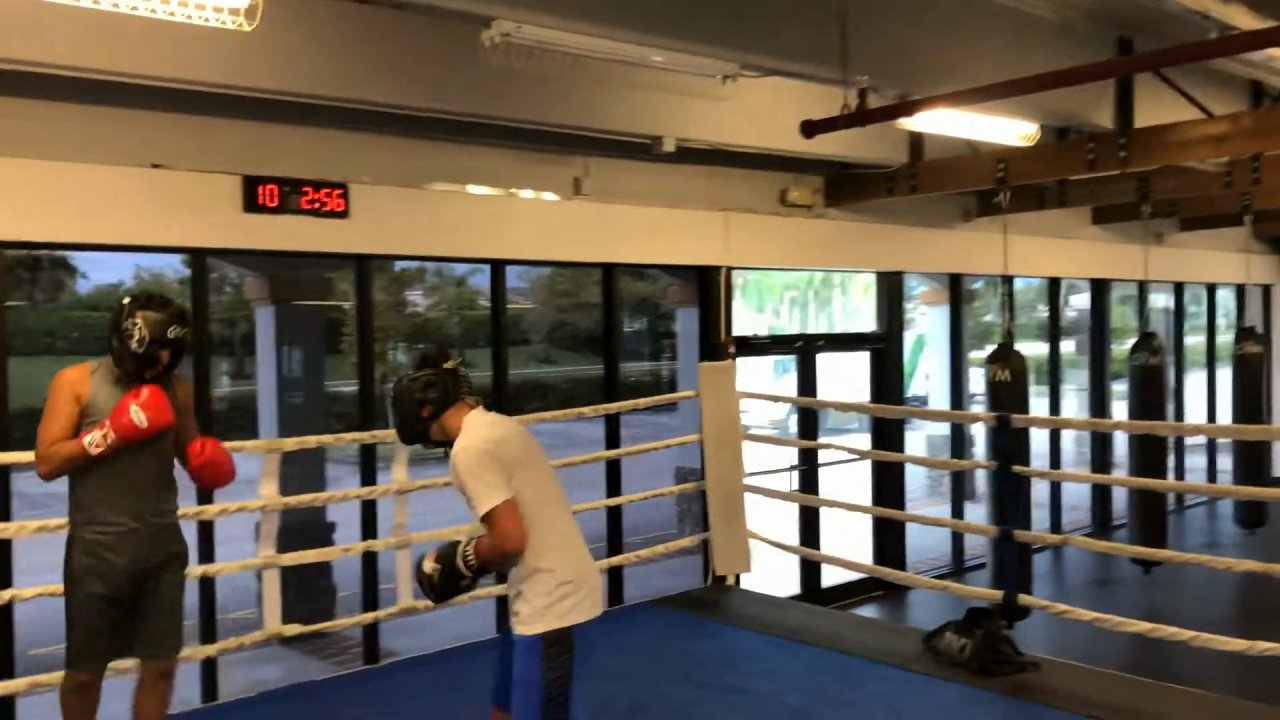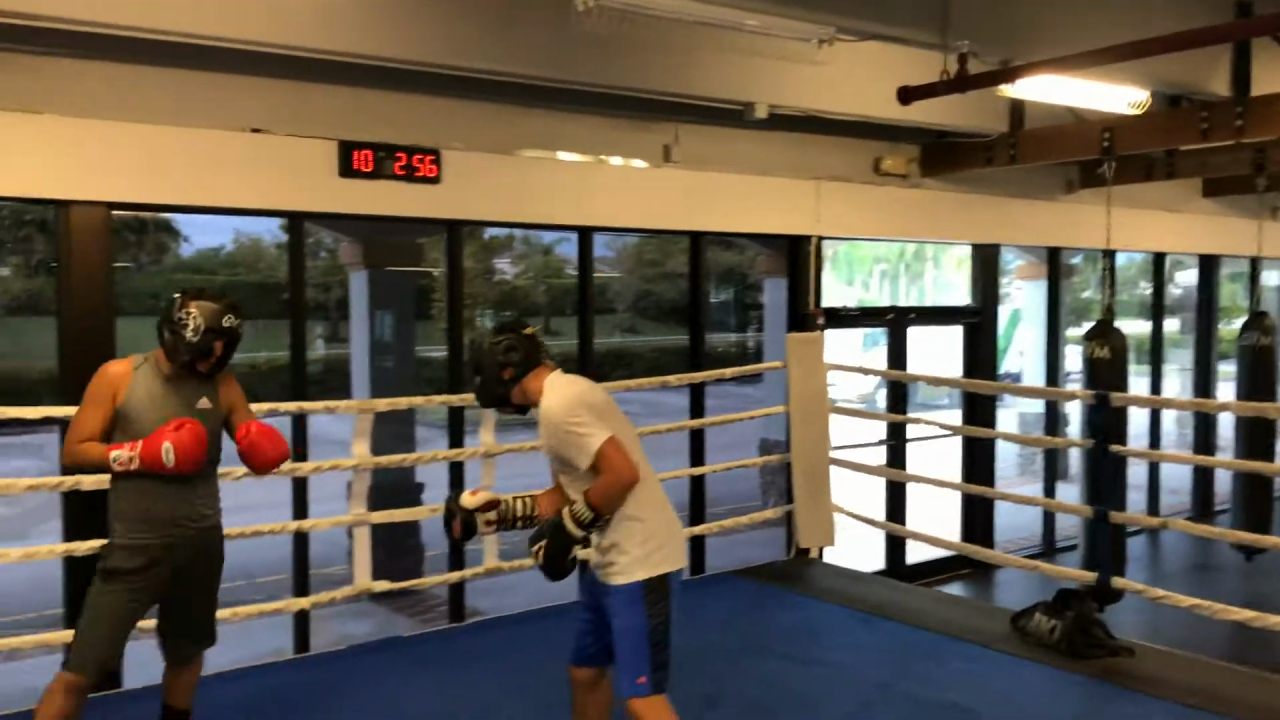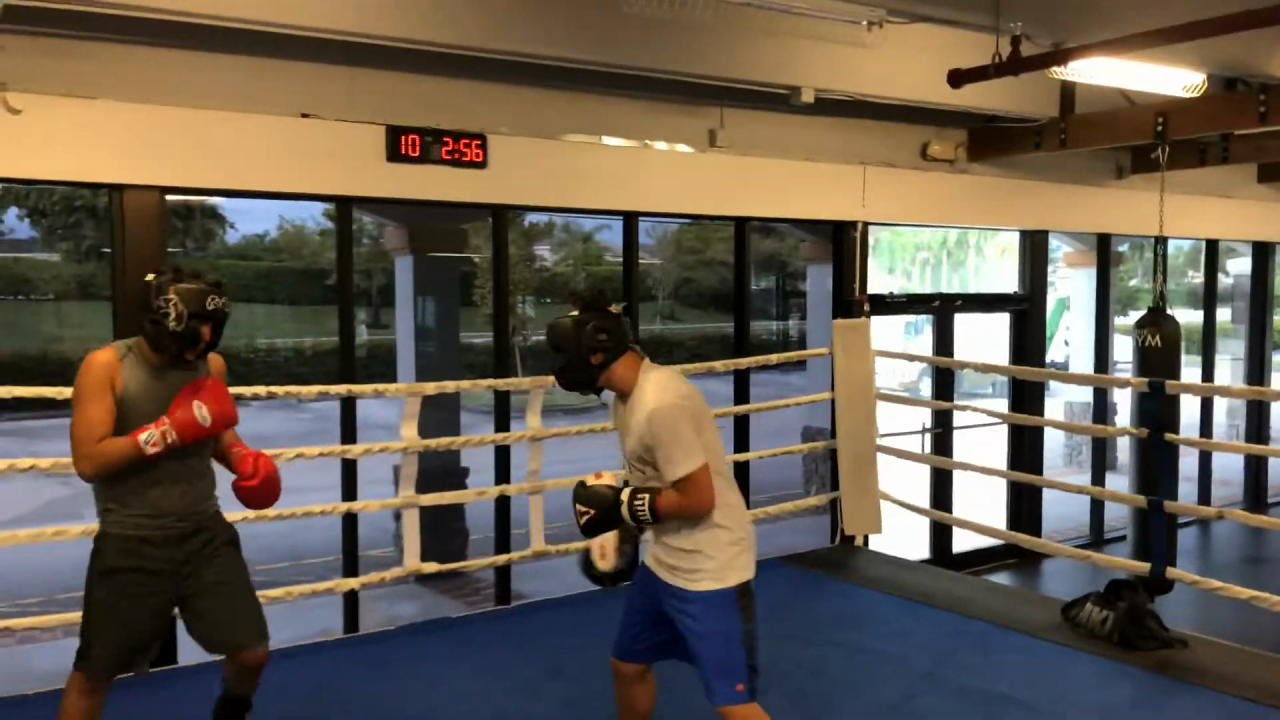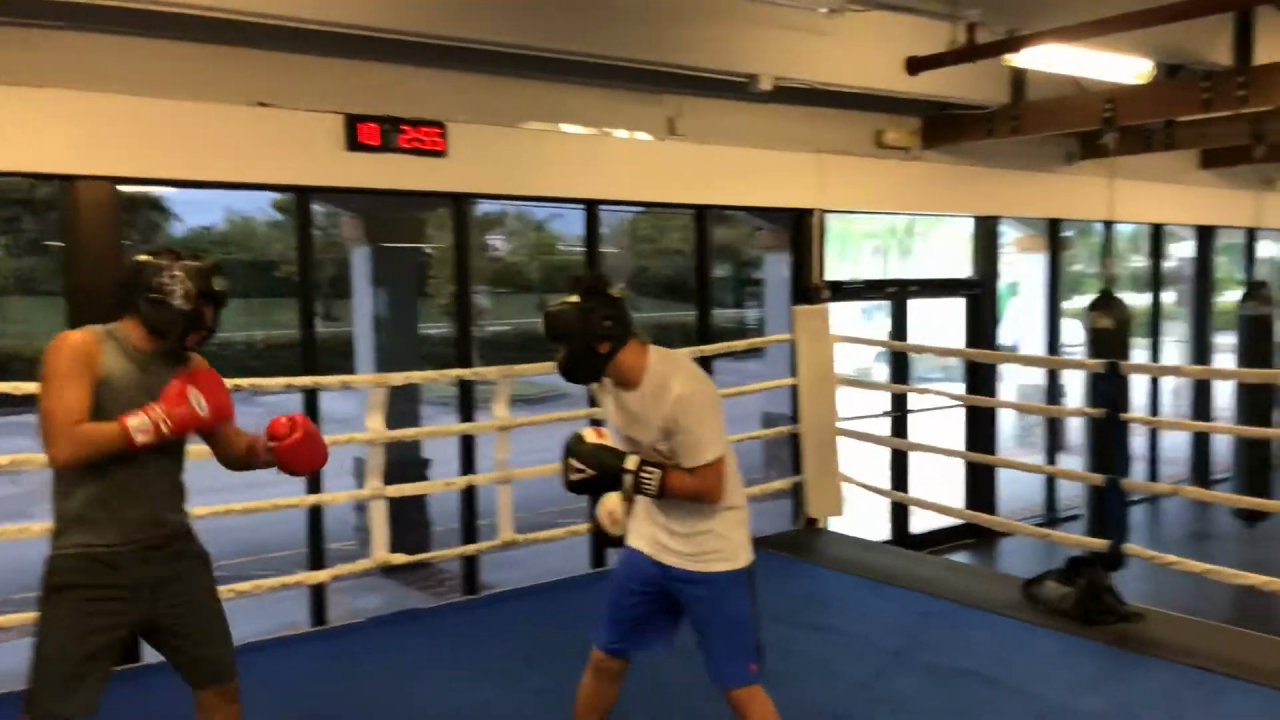
dt=0.3s
person 1, frame 1
left shoulder: (175, 388)
right shoulder: (76, 381)
left elbow: (187, 446)
right elbow: (47, 462)
left wrist: (206, 460)
right wrist: (114, 431)
left hip: (162, 543)
right hip: (96, 546)
left knee: (160, 663)
right knee: (85, 670)
person 1, frame 2
left shoulder: (223, 387)
right shoulder: (118, 376)
left elbow: (260, 454)
right elbow: (72, 452)
left wrist: (264, 448)
right wrist: (141, 454)
left hip: (200, 546)
right hip: (134, 550)
left knee: (187, 654)
right knee: (81, 673)
person 1, frame 3
left shoulder: (211, 367)
right shoulder: (105, 366)
right elbow: (91, 463)
left wrist: (243, 460)
right wrist: (171, 428)
left hip: (204, 535)
right hip: (130, 544)
left knee: (252, 651)
right knee: (93, 674)
person 1, frame 4
left shoulder: (192, 368)
right shoulder: (79, 349)
left elbow: (232, 449)
right elbow: (65, 448)
left wrist: (273, 447)
right wrist: (162, 417)
left hip: (172, 553)
right hip: (91, 562)
person 2, frame 1
left shoulder: (470, 448)
right shoulder: (498, 428)
left elbow: (512, 537)
left wrist: (463, 561)
right wrist: (463, 558)
left hip: (552, 602)
right hip: (544, 594)
person 2, frame 2
left shoulder: (559, 405)
right shoulder: (564, 395)
left elbow: (623, 474)
right elbow: (565, 494)
left wrist: (569, 529)
right wrist: (498, 512)
left hip: (640, 559)
right hip: (612, 559)
right knee: (585, 672)
person 2, frame 3
left shoulder: (661, 403)
right shoulder: (624, 395)
left elbow: (698, 500)
left wrist: (621, 504)
right wrist: (615, 509)
left hip: (711, 570)
right hip: (661, 562)
right knee: (628, 663)
person 2, frame 4
left shoulder: (683, 389)
right shoulder: (609, 380)
left elbow: (709, 487)
left wrist: (625, 473)
right wrist: (614, 483)
left hip: (712, 555)
right hip: (649, 545)
right knee: (606, 660)
